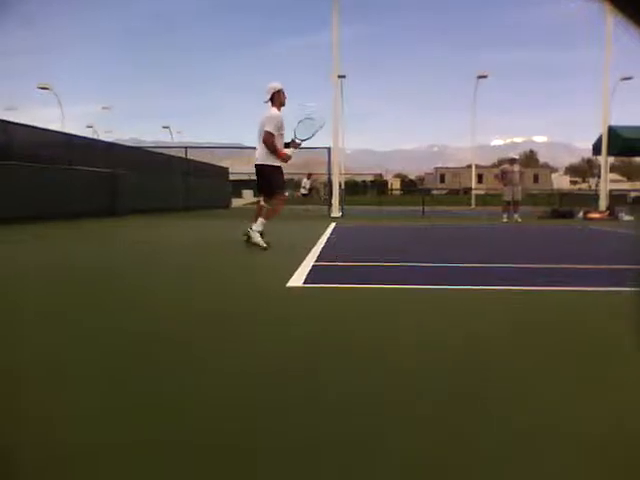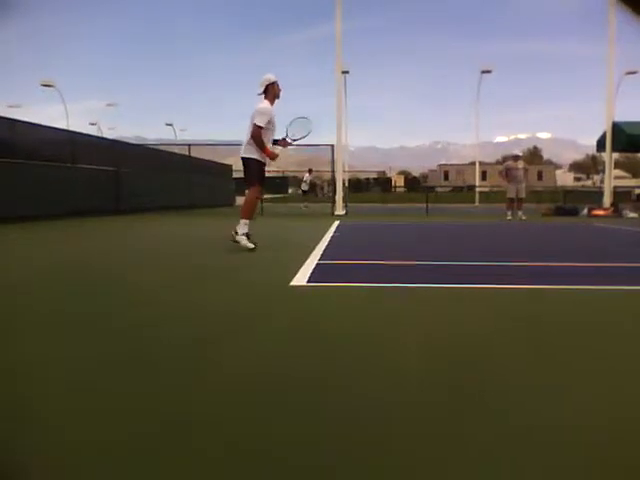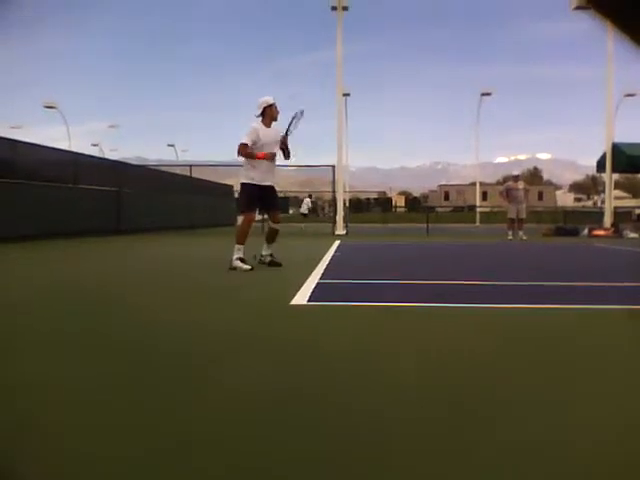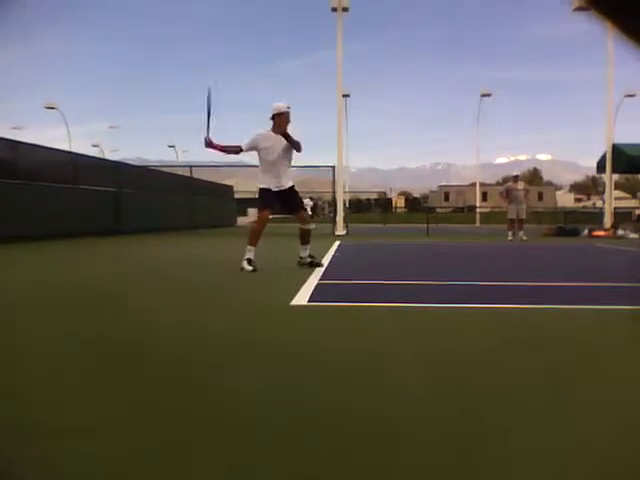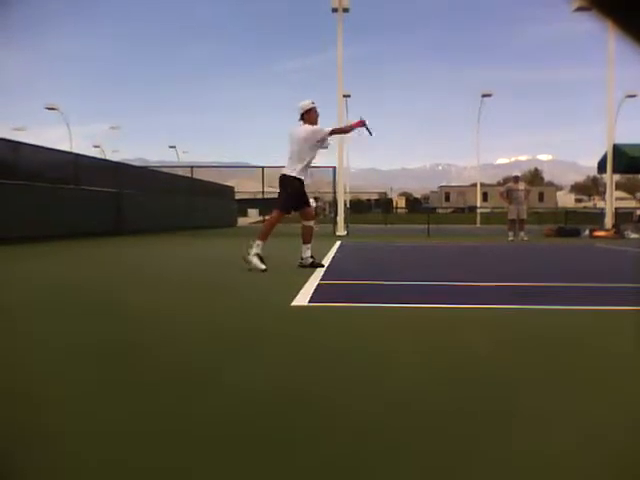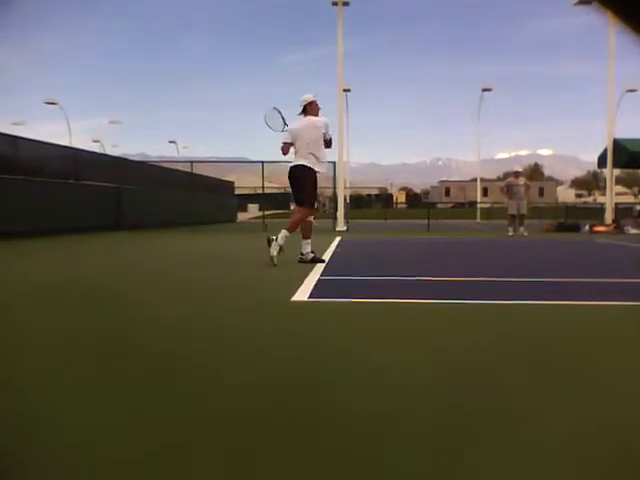
dt=0.4s
person 1, frame 1
left shoulder: (270, 115)
right shoulder: (275, 115)
right elbow: (267, 140)
left wrist: (288, 144)
right wrist: (281, 154)
left hip: (262, 162)
right hip: (270, 163)
left knee: (266, 199)
right knee: (280, 198)
left ankle: (255, 230)
right ankle: (256, 229)
person 1, frame 2
left shoulder: (268, 109)
right shoulder: (264, 108)
right elbow: (254, 134)
left wrist: (279, 142)
right wrist: (268, 151)
left hip: (258, 158)
right hip: (252, 156)
left knee: (256, 195)
right knee: (254, 192)
left ankle: (241, 230)
right ankle: (241, 232)
person 1, frame 3
left shoulder: (277, 134)
right shoulder: (255, 129)
left elbow: (286, 155)
right elbow: (240, 151)
left wrist: (285, 146)
right wrist: (261, 155)
left hip: (268, 183)
right hip: (250, 182)
left knee: (276, 218)
right knee: (248, 218)
left ankle: (266, 255)
right ankle: (237, 258)
person 1, frame 4
left shoulder: (289, 137)
right shoulder: (260, 138)
left elbow: (298, 148)
right elbow: (239, 149)
left wrist: (285, 135)
right wrist: (215, 146)
left hip: (287, 187)
right hip: (267, 187)
left knee: (305, 219)
right knee: (262, 218)
left ankle: (305, 256)
right ankle: (248, 258)
person 1, frame 5
left shoulder: (296, 132)
right shoulder: (313, 131)
right elbow: (338, 131)
left wrist: (320, 143)
right wrist: (358, 124)
left hip: (295, 179)
right hip: (291, 179)
left knee: (308, 215)
right knee: (278, 215)
left ankle: (306, 257)
right ankle: (254, 252)
person 1, frame 6
left shoulder: (293, 127)
right shoulder: (322, 122)
left elbow: (284, 151)
right elbow: (328, 144)
left hip: (296, 169)
right hip: (307, 170)
left knee: (307, 211)
right knee: (305, 211)
left ankle: (306, 252)
right ankle: (279, 240)
